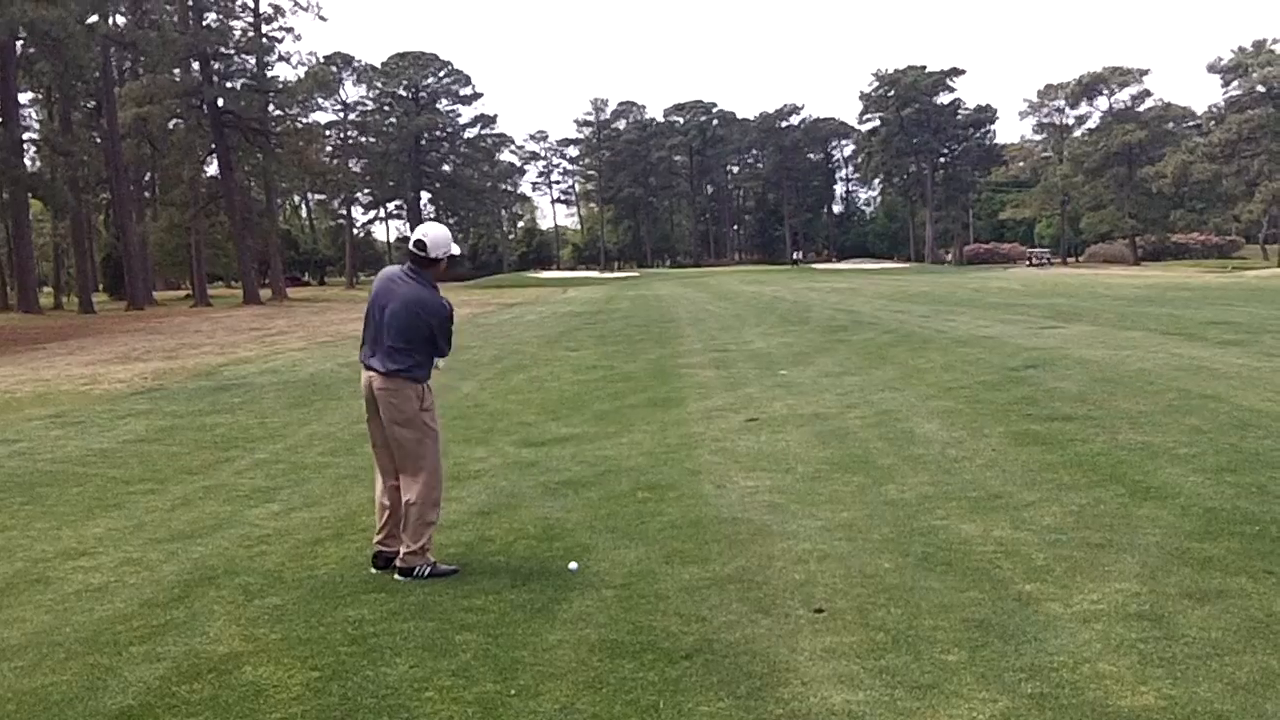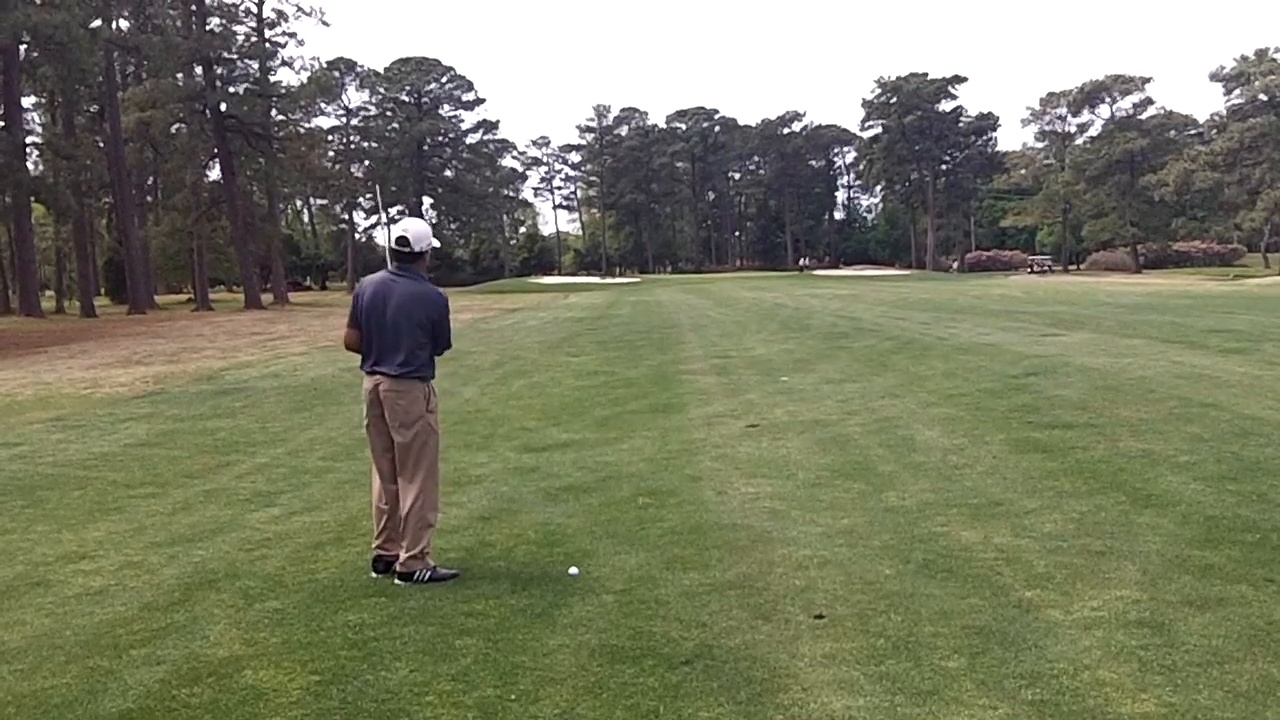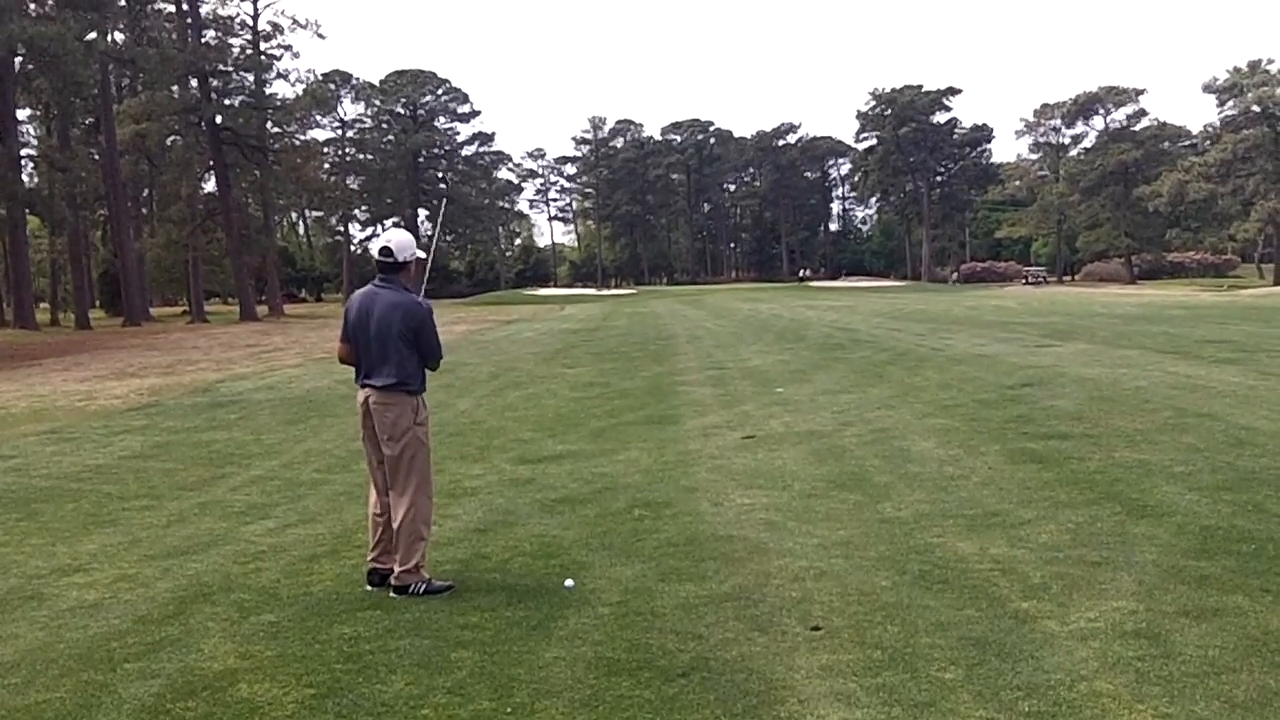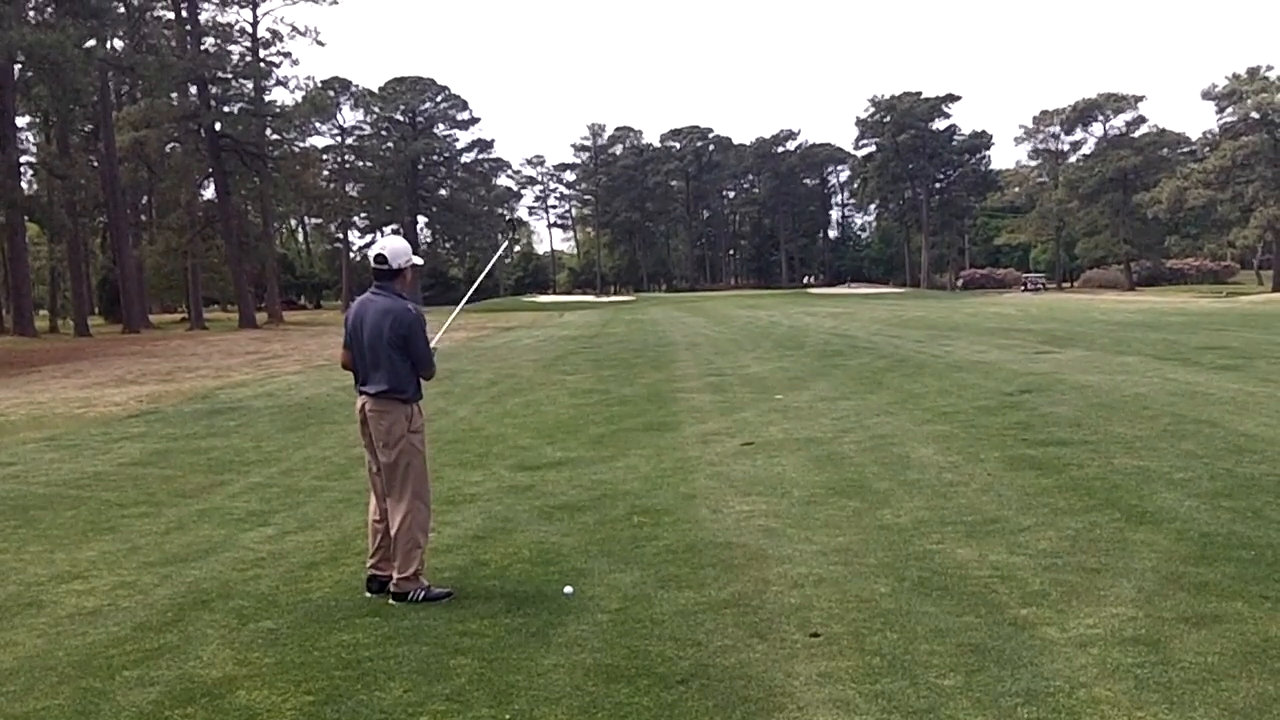
dt=0.4s
person 1, frame 1
left shoulder: (384, 278)
right shoulder: (436, 305)
right elbow: (441, 352)
left hip: (372, 379)
right hip: (404, 389)
left knee: (389, 471)
right knee: (421, 474)
left ankle: (385, 549)
right ankle: (413, 559)
person 1, frame 2
left shoulder: (366, 287)
right shoulder: (433, 298)
left elbow: (351, 341)
right elbow: (441, 348)
left hip: (374, 384)
right hip: (410, 390)
left knee: (385, 474)
right knee: (417, 477)
left ankle: (385, 553)
right ankle: (413, 563)
person 1, frame 3
left shoulder: (357, 300)
right shoulder: (415, 307)
left elbow: (345, 354)
right elbow: (433, 363)
left hip: (368, 397)
right hip: (401, 403)
left knee: (382, 487)
right knee: (410, 490)
left ankle: (380, 566)
right ankle: (408, 576)
person 1, frame 4
left shoulder: (357, 307)
right shoulder: (407, 313)
left elbow: (347, 361)
right elbow: (427, 372)
right wrist: (424, 357)
left hip: (367, 404)
right hip: (397, 411)
left knee: (383, 494)
right knee: (409, 497)
left ankle: (380, 573)
right ankle: (406, 582)
